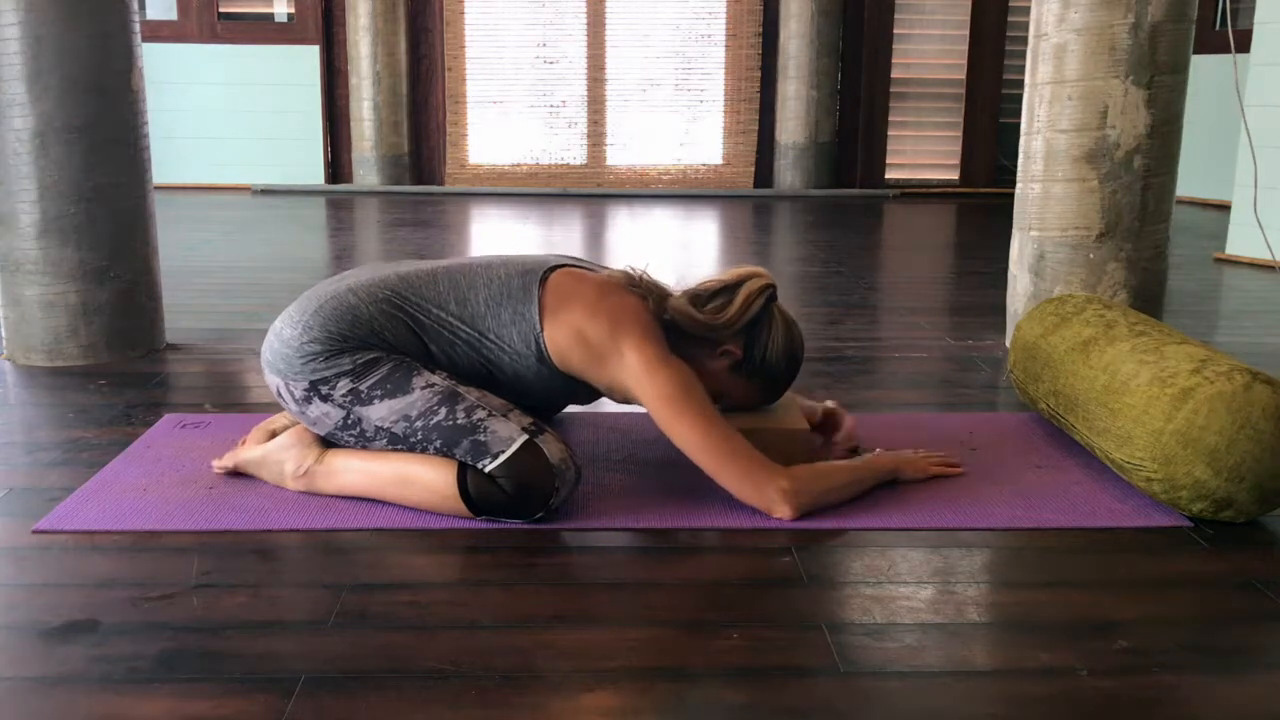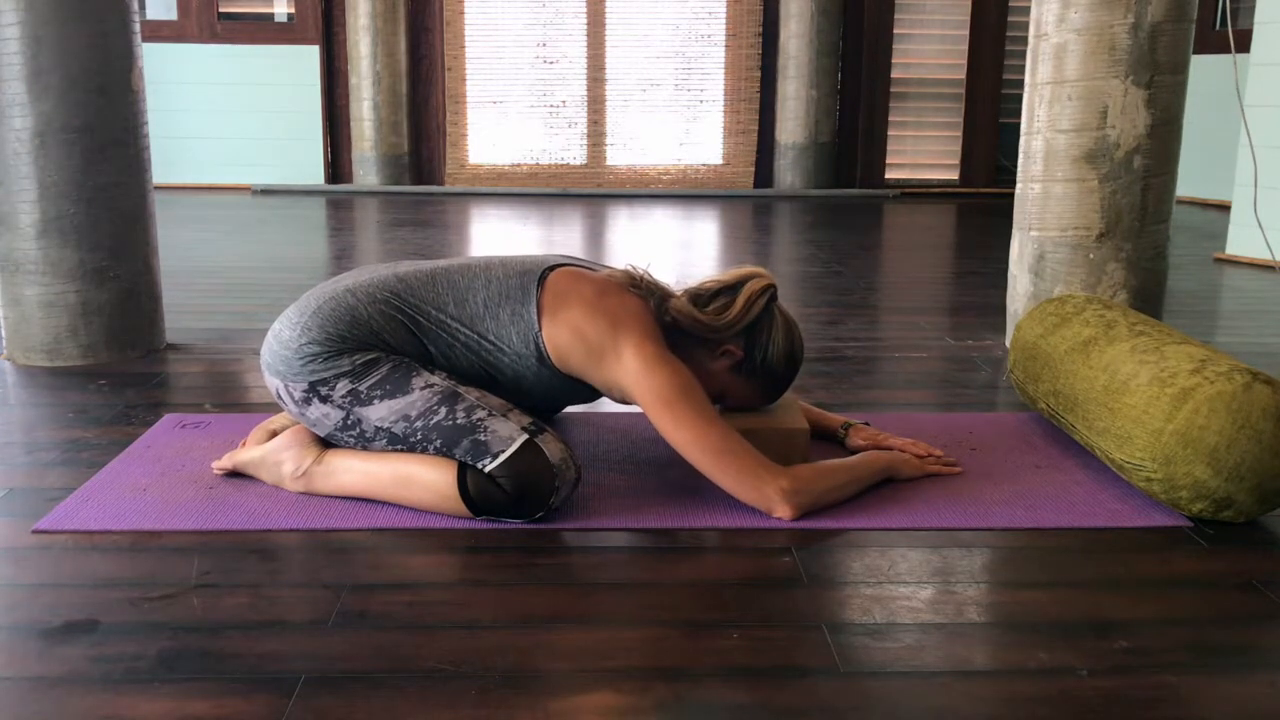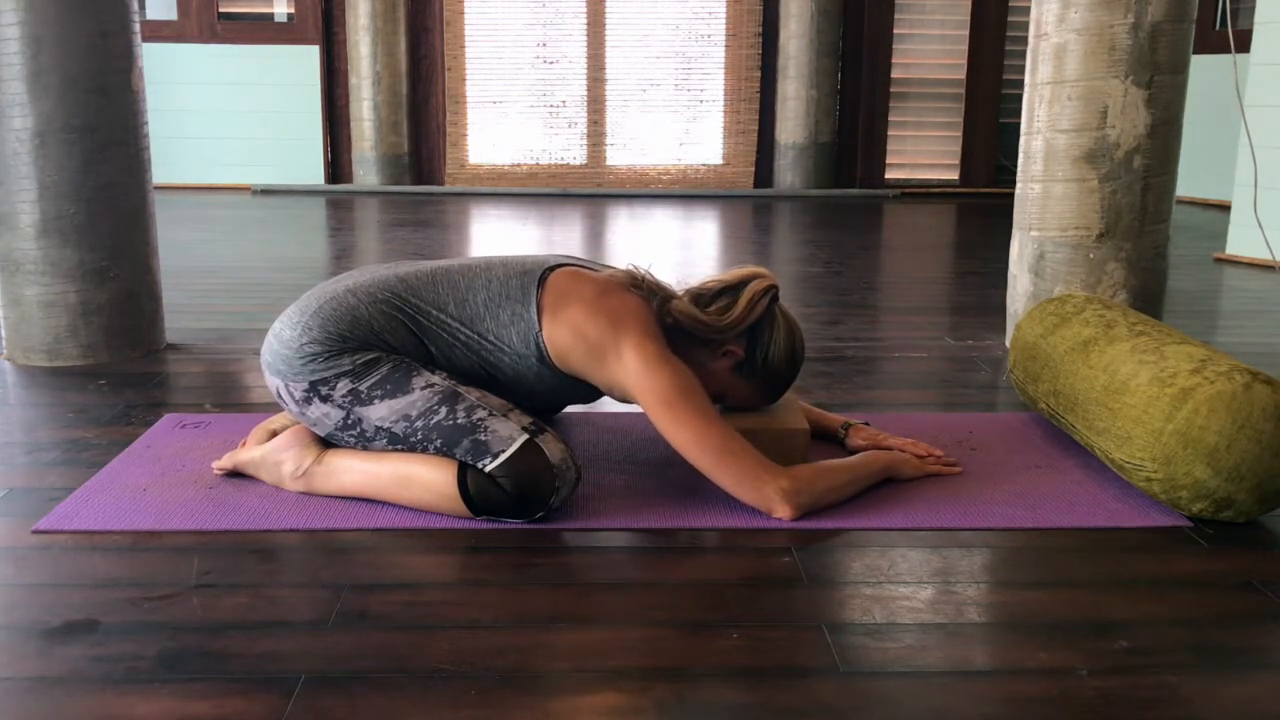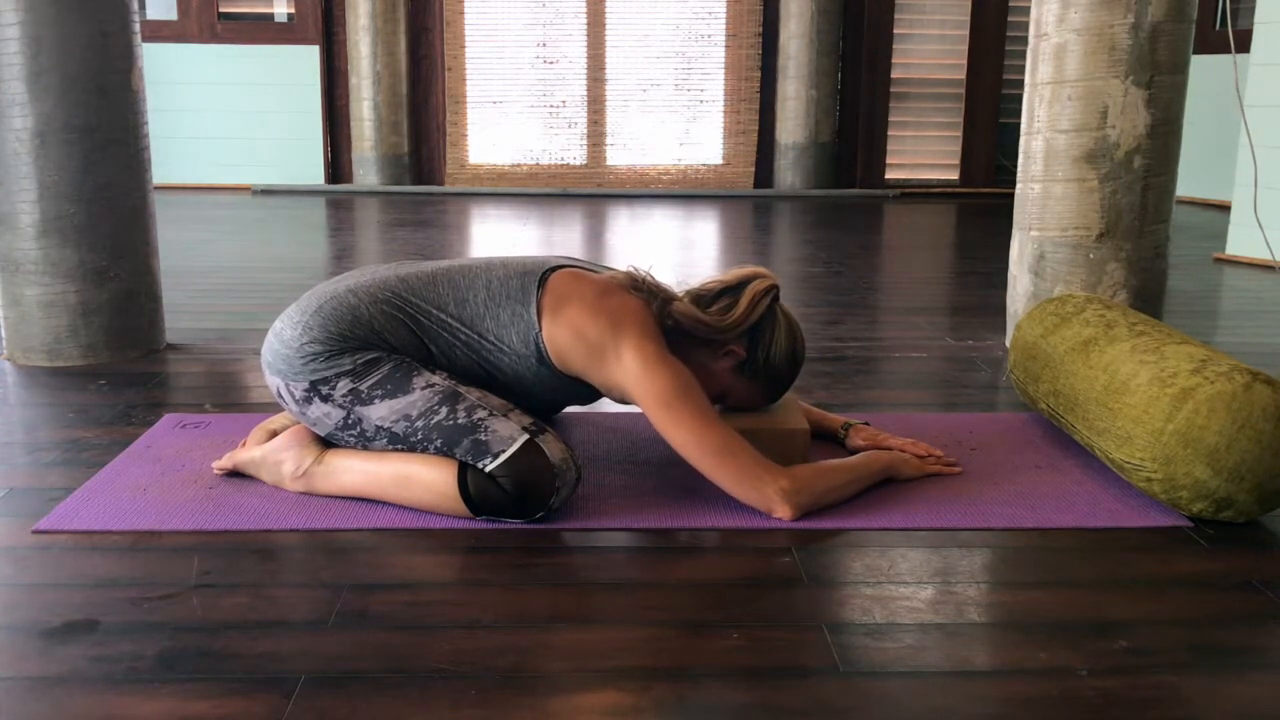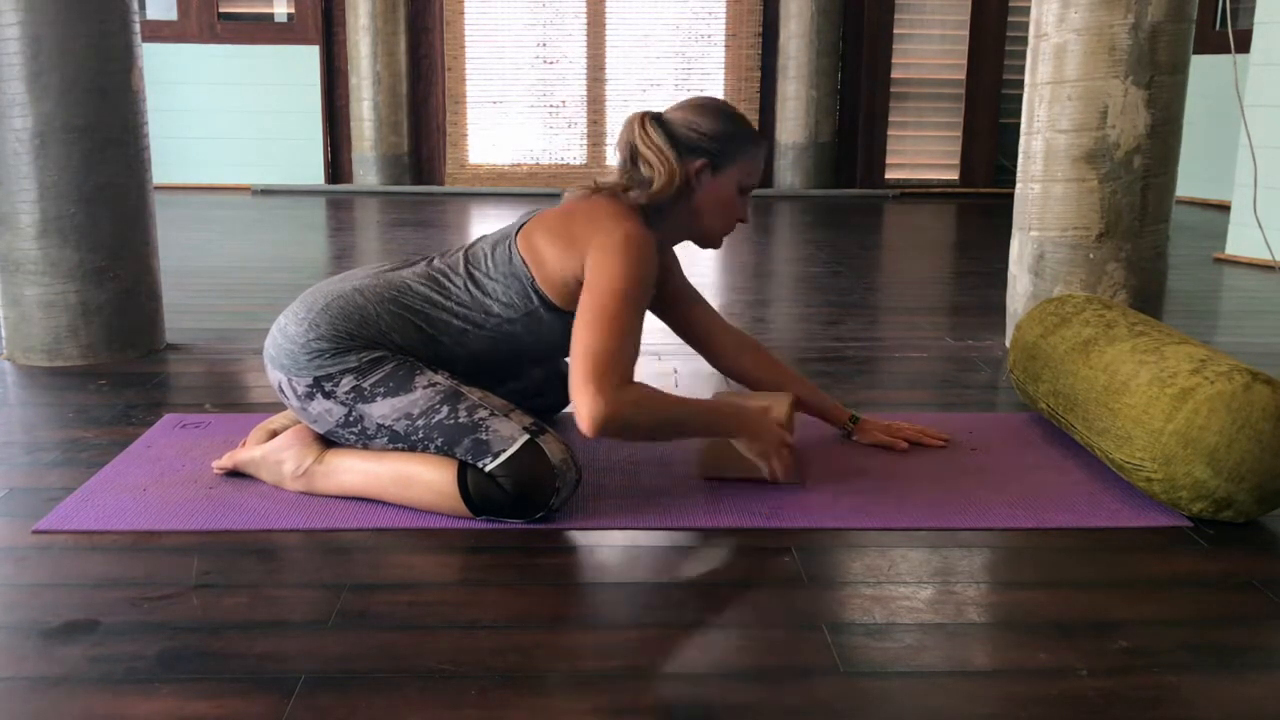
dt=1s
person 1, frame 1
left shoulder: (648, 309)
right shoulder: (646, 355)
left elbow: (755, 399)
right elbow: (781, 497)
left wrist: (809, 416)
right wrist: (888, 464)
left hip: (353, 305)
right hip: (322, 349)
left knee: (536, 407)
right knee: (533, 477)
left ankle: (326, 421)
right ankle: (307, 461)
person 1, frame 2
left shoulder: (649, 308)
right shoulder: (645, 354)
left elbow: (753, 395)
right elbow: (781, 496)
left wrist: (845, 428)
right wrist: (884, 463)
left hip: (356, 310)
right hip: (322, 349)
left knee: (530, 409)
right knee: (534, 477)
left ankle: (325, 421)
right ankle: (308, 461)
person 1, frame 3
left shoulder: (651, 309)
right shoulder: (644, 355)
left elbow: (756, 394)
right elbow: (781, 496)
left wrist: (846, 429)
right wrist: (884, 466)
left hip: (358, 311)
right hip: (322, 349)
left knee: (529, 410)
right knee: (535, 476)
left ankle: (324, 420)
right ankle: (308, 462)
person 1, frame 4
left shoulder: (649, 310)
right shoulder: (642, 354)
left elbow: (752, 395)
right elbow: (780, 496)
left wrist: (846, 429)
right wrist: (883, 465)
left hip: (360, 307)
right hip: (323, 349)
left knee: (529, 411)
right knee: (534, 477)
left ankle: (325, 421)
right ankle: (306, 462)
person 1, frame 5
left shoulder: (634, 223)
right shoulder: (624, 240)
left elbow: (725, 344)
right elbow: (601, 408)
left wrist: (848, 421)
right wrist: (736, 421)
left hip: (364, 315)
right hip: (324, 345)
left knee: (544, 392)
right knee: (536, 477)
left ankle: (324, 417)
right ankle: (304, 462)
